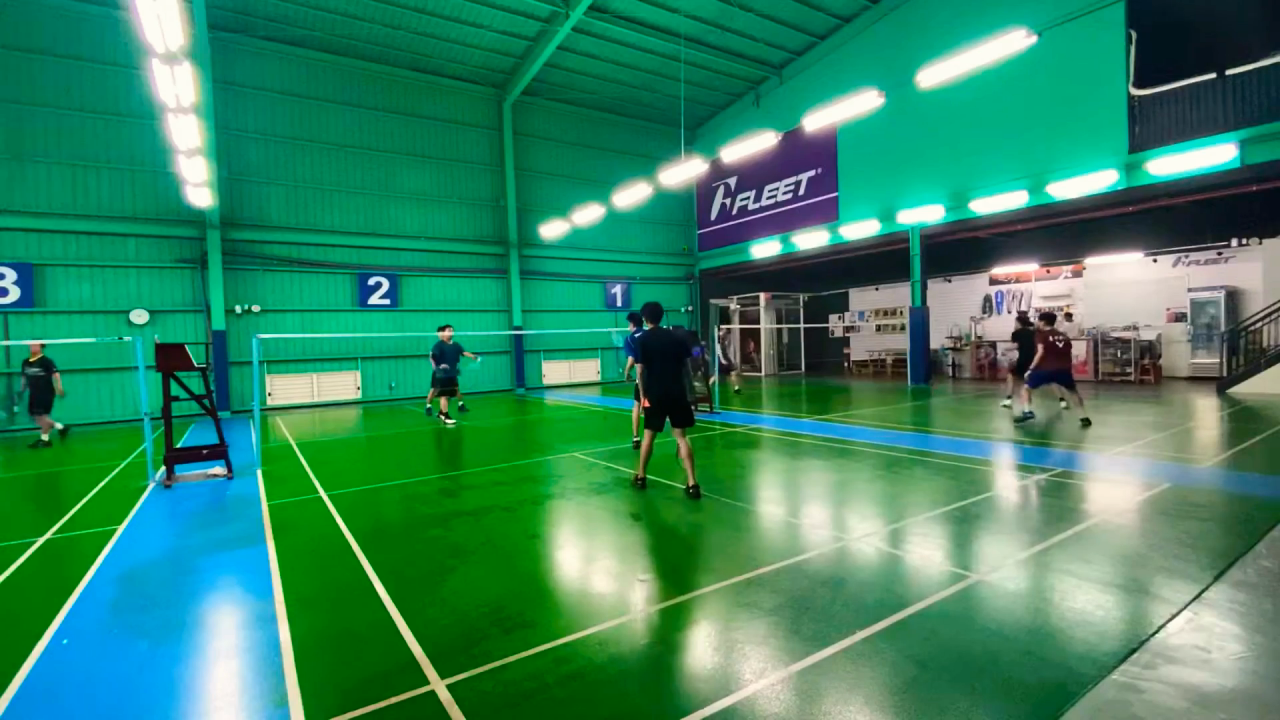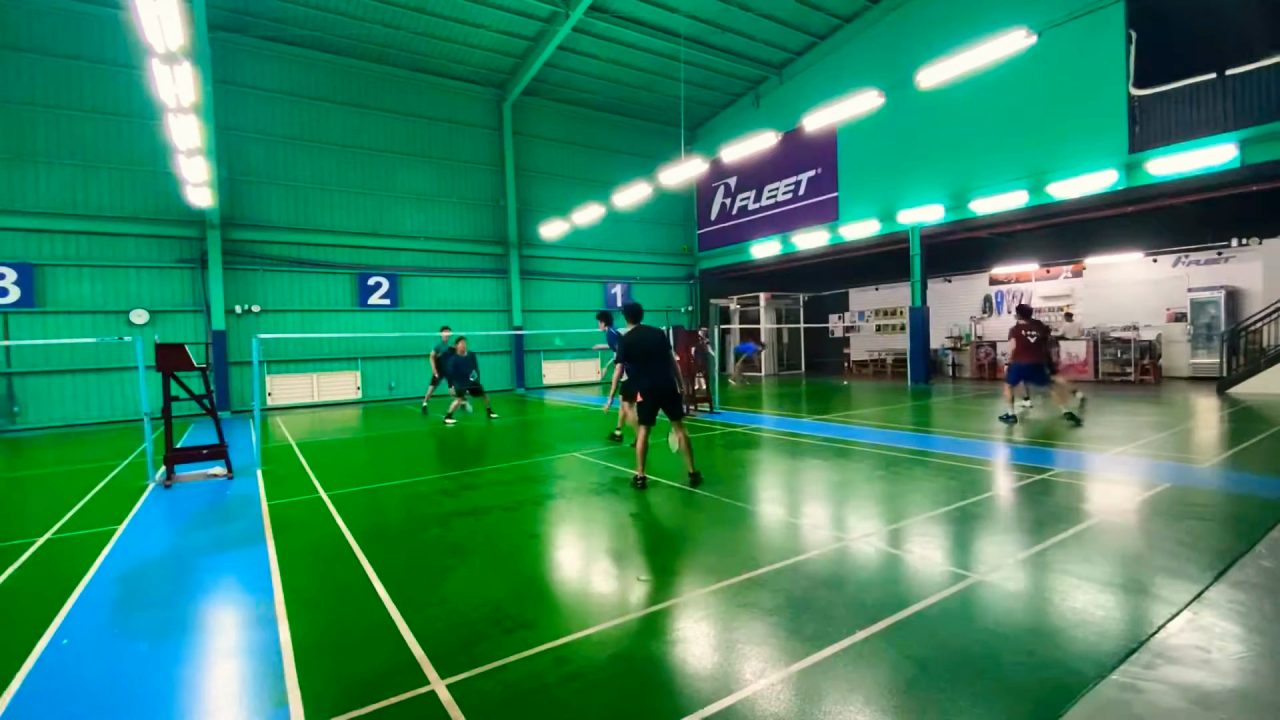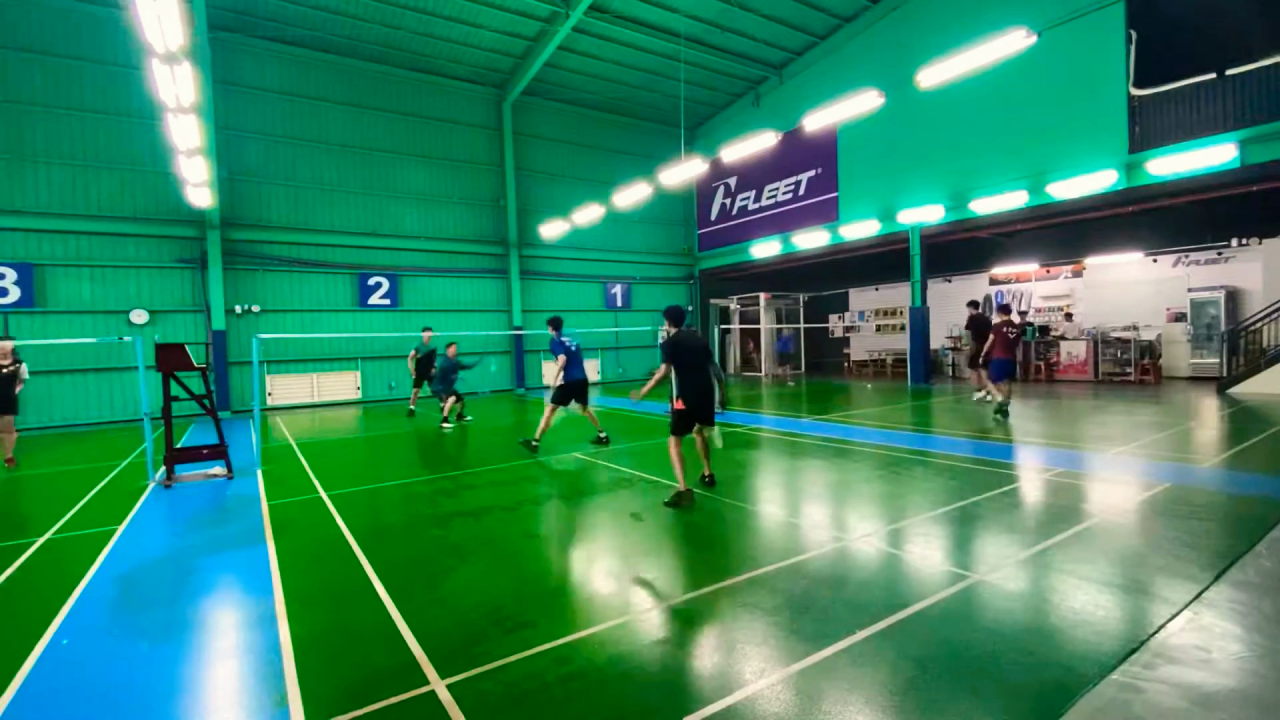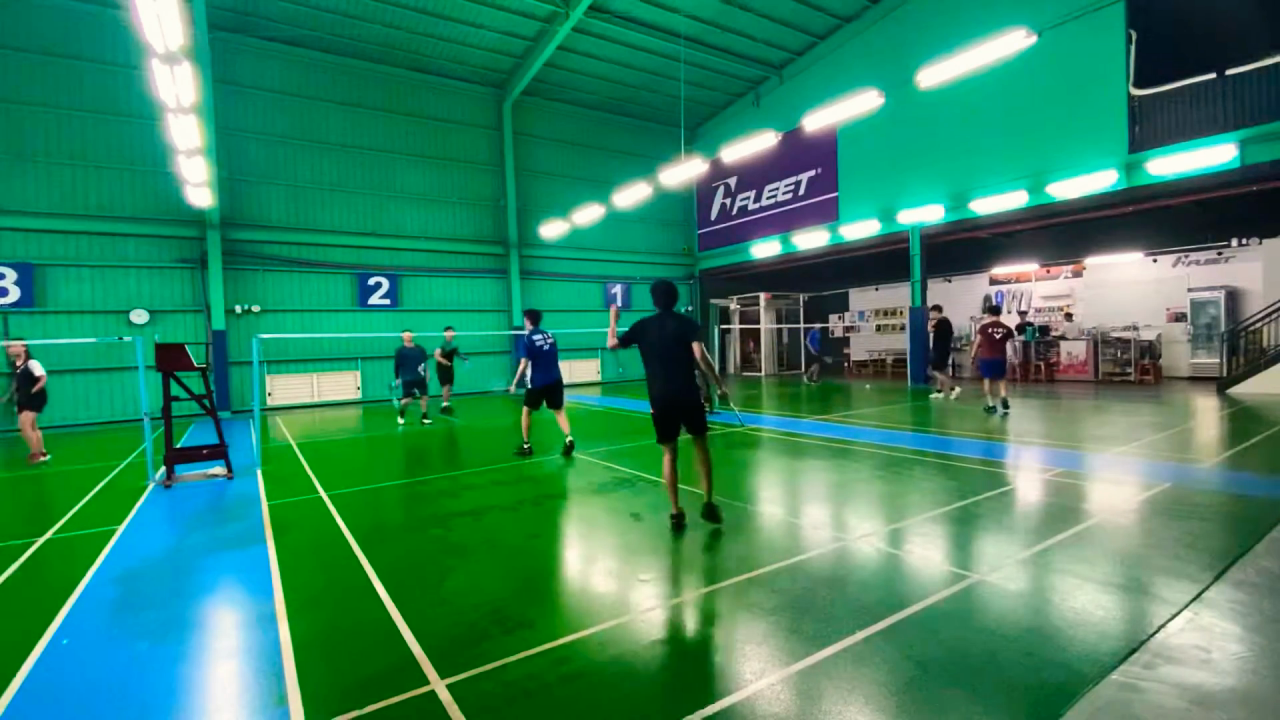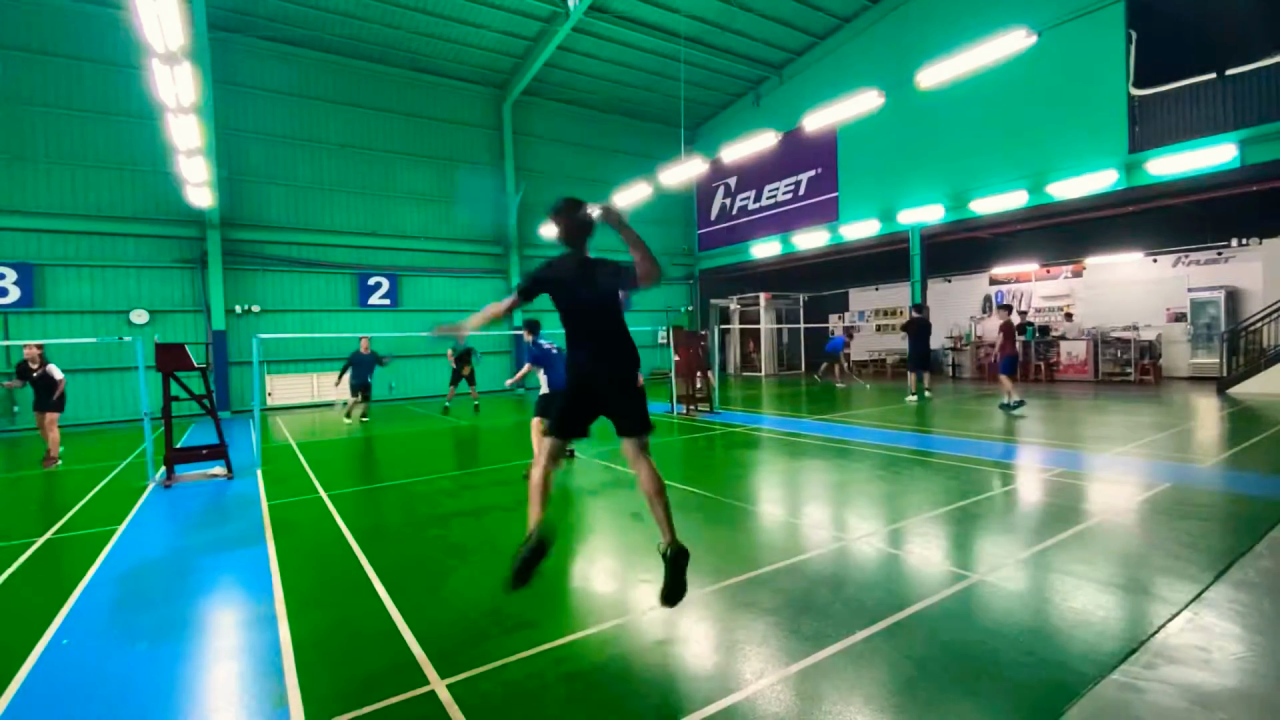
dt=0.7s
person 1, frame 1
left shoulder: (642, 339)
right shoulder: (677, 338)
left elbow: (640, 371)
right elbow: (687, 368)
left wrist: (643, 395)
right wrist: (688, 392)
left hip: (655, 394)
right hip: (678, 393)
left knee: (649, 435)
right knee: (681, 437)
left ankle: (640, 477)
right ankle: (692, 484)
person 1, frame 2
left shoulder: (626, 340)
right shoulder: (658, 333)
left elbow: (619, 371)
right elbow: (672, 361)
left wrist: (610, 398)
right wrist: (680, 385)
left hip: (647, 389)
right hip: (668, 386)
left knee: (643, 432)
right knee: (679, 428)
left ankle: (640, 476)
right ankle: (692, 472)
person 1, frame 3
left shoulder: (670, 342)
right shoulder: (698, 339)
left elbow: (663, 372)
right elbow: (716, 368)
left wrist: (643, 391)
right wrist: (722, 393)
left hip: (688, 396)
right hip: (707, 393)
left knee: (674, 442)
right knee: (699, 432)
left ankle: (684, 490)
right ankle: (708, 474)
person 1, frame 4
left shoulder: (643, 326)
right shoulder: (687, 323)
left elbow: (612, 344)
right elbow: (699, 354)
left wrist: (613, 319)
right wrist: (719, 385)
left hip: (660, 397)
right hip: (687, 394)
left knee: (669, 453)
right knee: (701, 446)
left ankle: (677, 512)
right ankle: (708, 503)
person 1, frame 5
left shoulder: (549, 271)
right shoulder: (605, 269)
left elbow: (505, 307)
right elbow: (651, 276)
left wrist: (464, 326)
right wrist: (625, 229)
left hip: (582, 378)
right hip: (623, 376)
left knee: (546, 459)
right knee: (641, 459)
right ankle: (671, 547)
